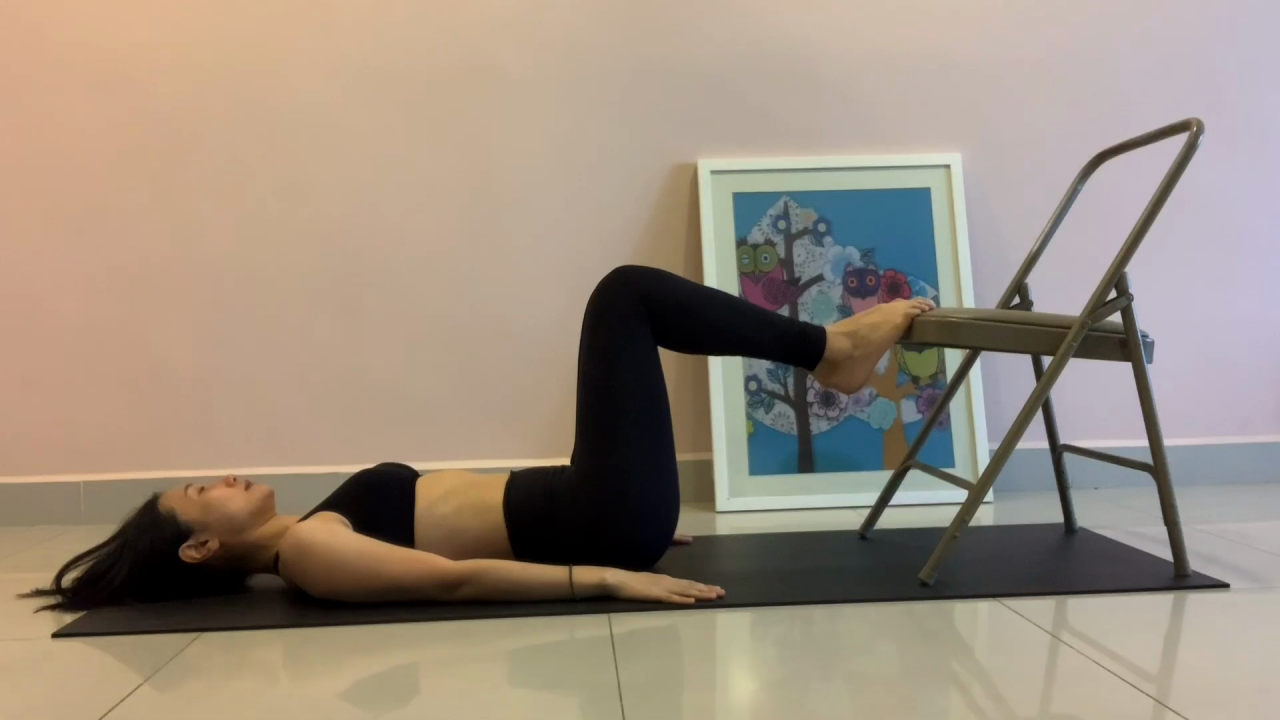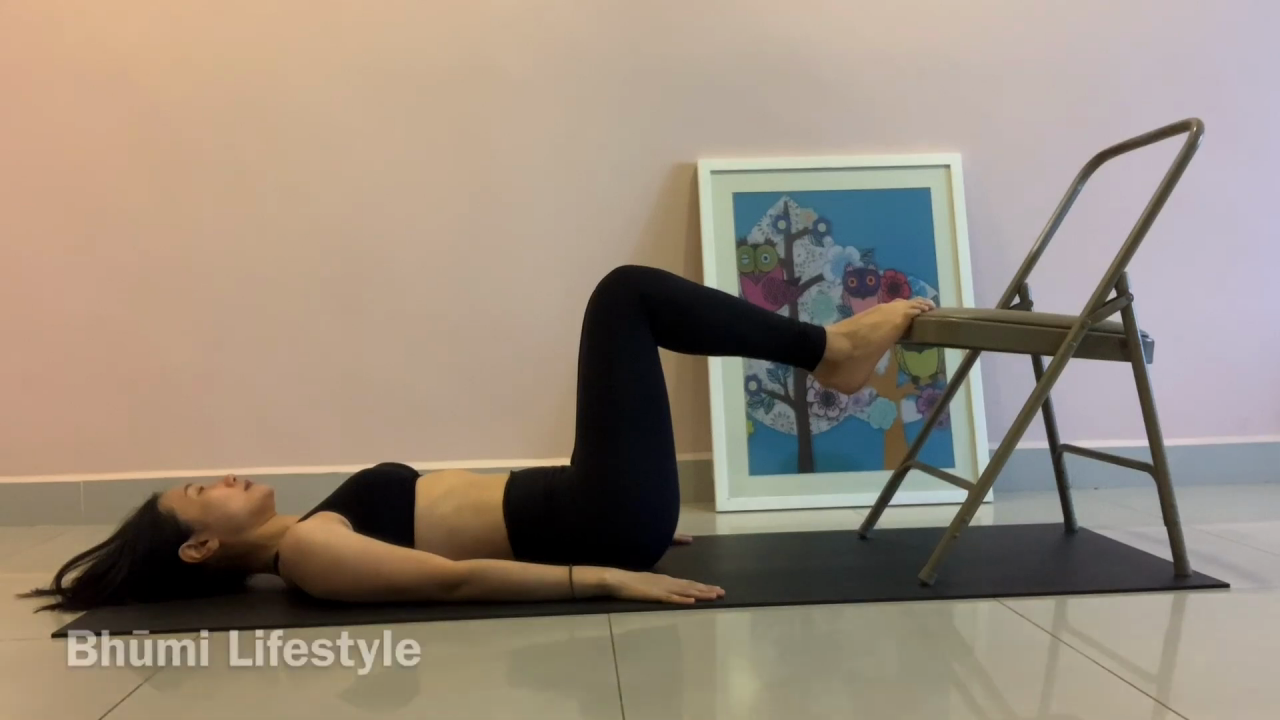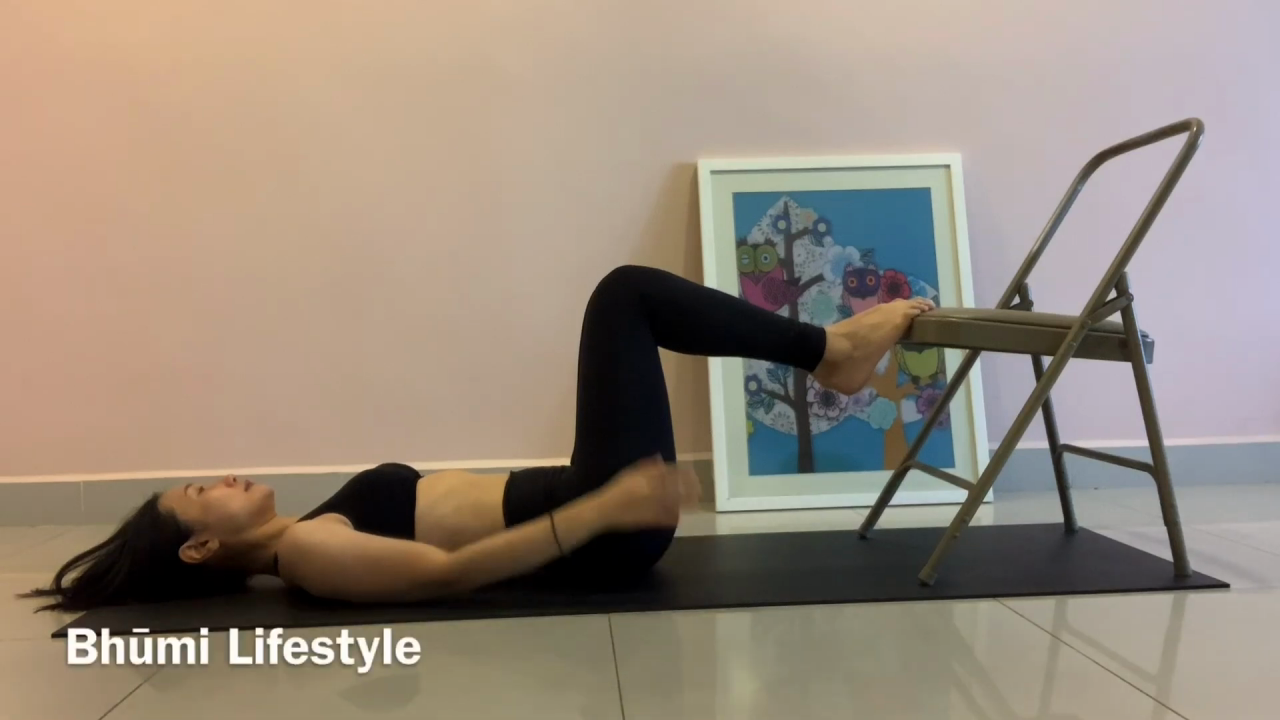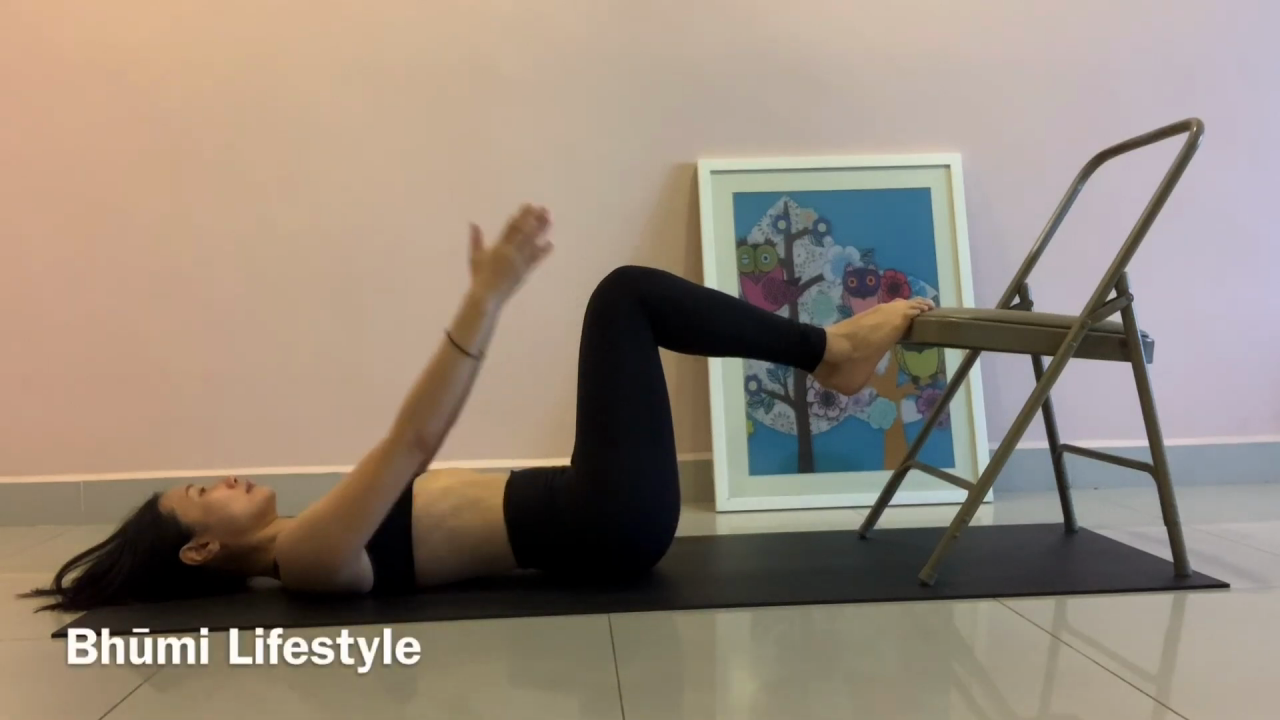
dt=0.3s
person 1, frame 1
left shoulder: (314, 531)
right shoulder: (306, 553)
right elbow: (451, 577)
right wrist: (604, 576)
left hip: (592, 510)
right hip: (599, 519)
left knee: (631, 298)
right knee: (623, 296)
left ankle: (826, 350)
right ankle: (828, 347)
person 1, frame 2
left shoulder: (317, 534)
right shoulder: (306, 554)
right elbow: (452, 581)
right wrist: (607, 578)
left hip: (593, 510)
right hip: (604, 522)
left knee: (631, 296)
right knee: (624, 295)
left ankle: (826, 352)
right ankle: (829, 347)
person 1, frame 3
left shoulder: (316, 534)
right shoulder: (306, 554)
right elbow: (450, 569)
right wrist: (597, 513)
left hip: (586, 506)
right hip: (587, 521)
left knee: (631, 297)
right knee: (625, 295)
left ankle: (826, 351)
right ankle: (829, 347)
person 1, frame 4
left shoulder: (316, 538)
right shoulder: (306, 556)
left elbow: (410, 447)
right elbow: (411, 439)
left wrist: (481, 302)
right wrist: (488, 302)
left hip: (595, 516)
right hip: (606, 525)
left knee: (629, 296)
right knee: (623, 295)
left ankle: (823, 352)
right ankle: (828, 346)
